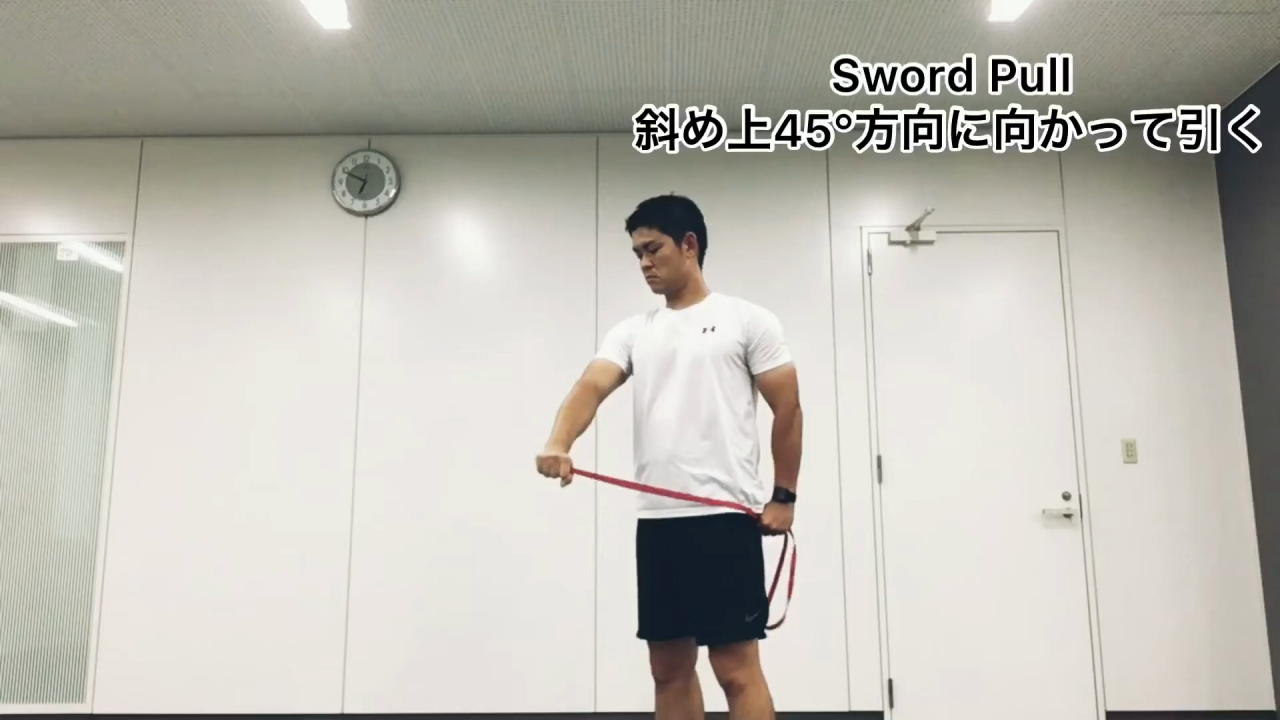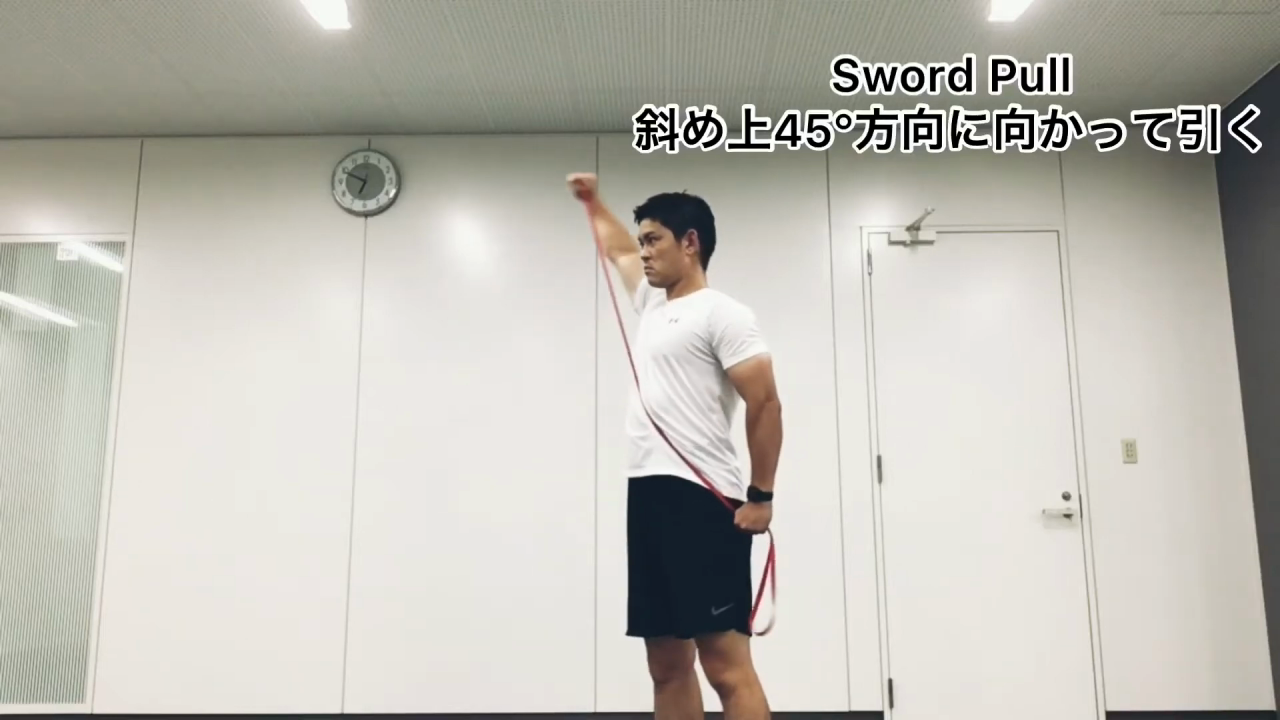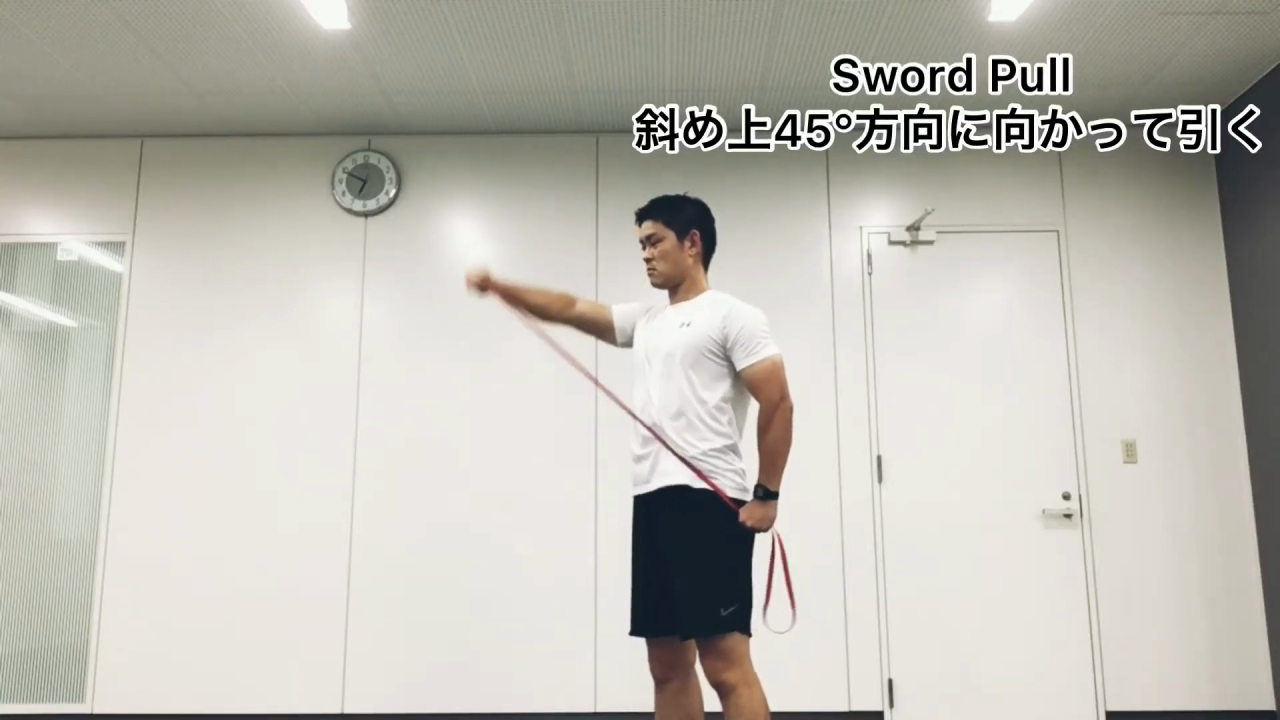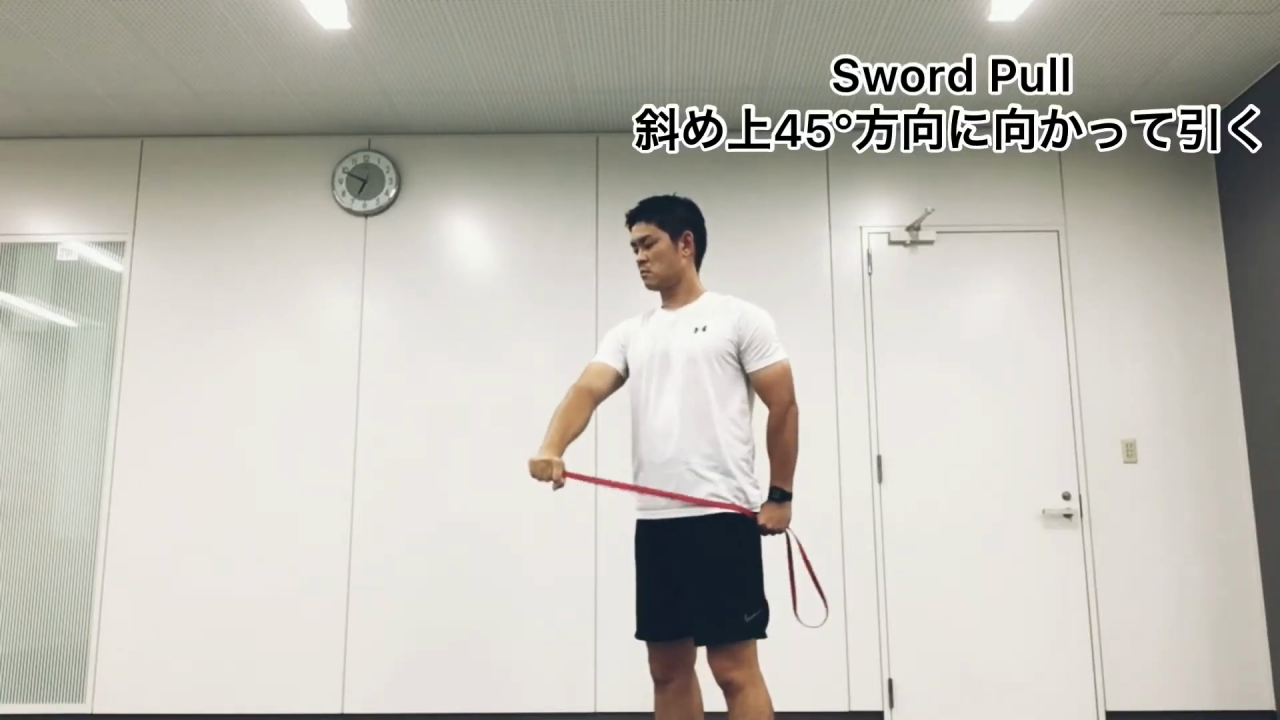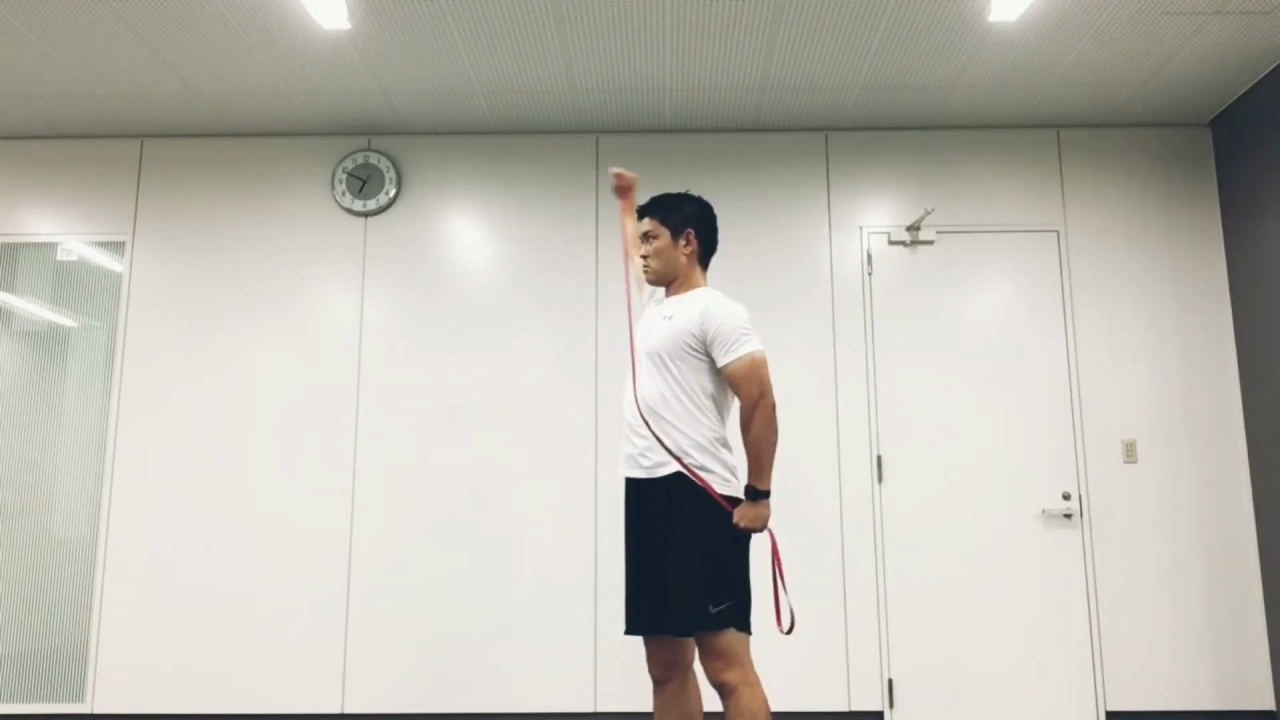
dt=1s
person 1, frame 1
left shoulder: (747, 320)
right shoulder: (633, 332)
left elbow: (788, 409)
right elbow: (590, 388)
left wrist: (784, 496)
right wrist: (559, 444)
left hip: (724, 517)
right hip: (656, 520)
left knee: (736, 667)
right knee: (669, 668)
person 1, frame 2
left shoulder: (722, 314)
right shoulder: (653, 304)
left elbow: (765, 404)
right elbow: (617, 251)
left wrist: (760, 497)
right wrist: (592, 201)
left hip: (700, 501)
right hip: (647, 496)
left knee: (726, 664)
right knee: (668, 665)
person 1, frame 3
left shoulder: (732, 316)
right shoulder: (646, 319)
left elbow: (778, 404)
right elbow: (572, 309)
left wrist: (766, 495)
right wrist: (500, 286)
left hip: (707, 504)
right hip: (653, 503)
left knee: (726, 664)
right knee: (668, 664)
person 1, frame 4
left shoulder: (740, 319)
right shoulder: (629, 333)
left elbow: (784, 408)
right elbow: (586, 391)
left wrist: (780, 496)
right wrist: (551, 448)
left hip: (722, 517)
right hip: (655, 521)
left knee: (734, 669)
right knee: (669, 668)
person 1, frame 5
left shoulder: (715, 312)
right shoulder: (657, 304)
left elbow: (760, 401)
right elbow: (633, 252)
left wrist: (757, 496)
right wrist: (626, 200)
left hip: (696, 498)
right hip: (645, 496)
left knee: (726, 664)
right knee: (667, 664)
